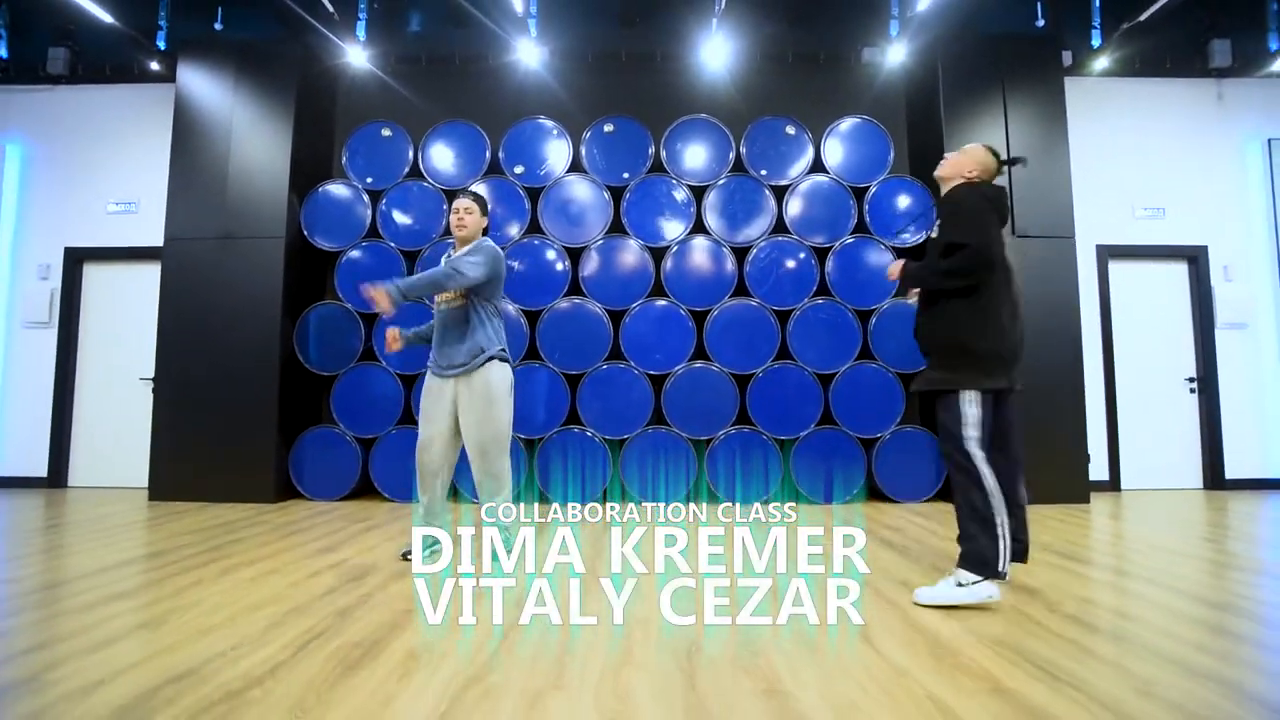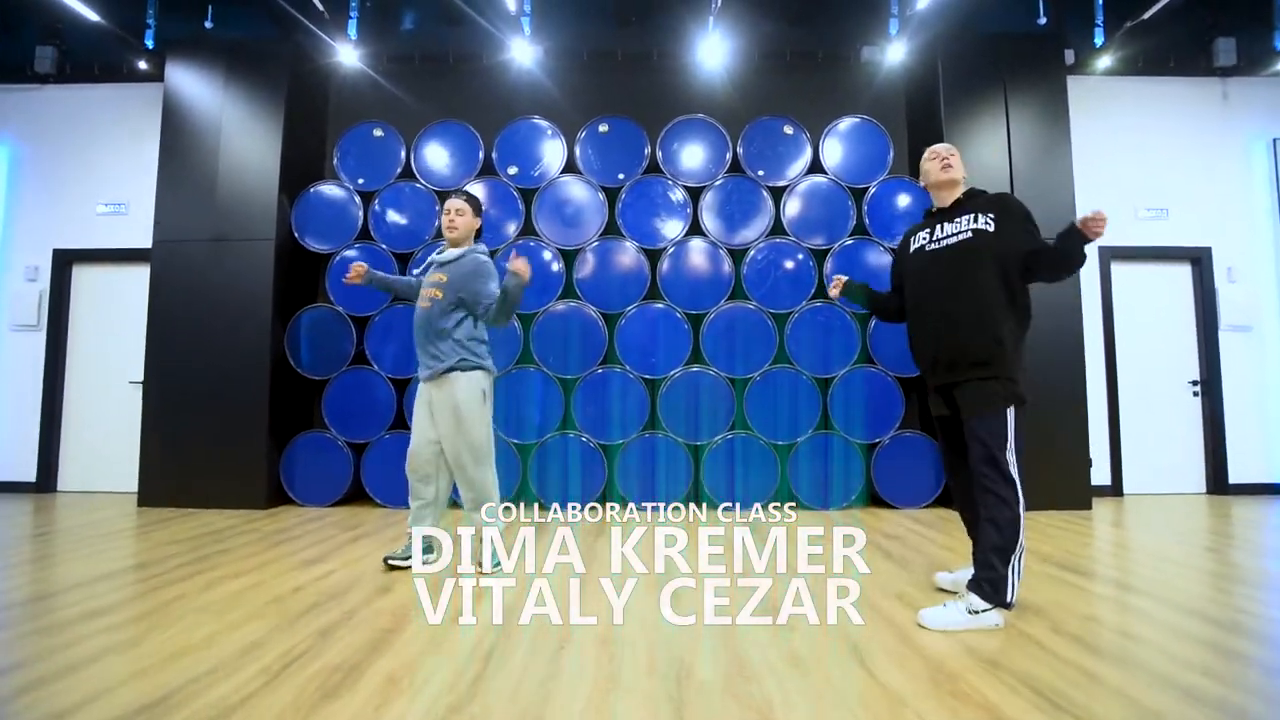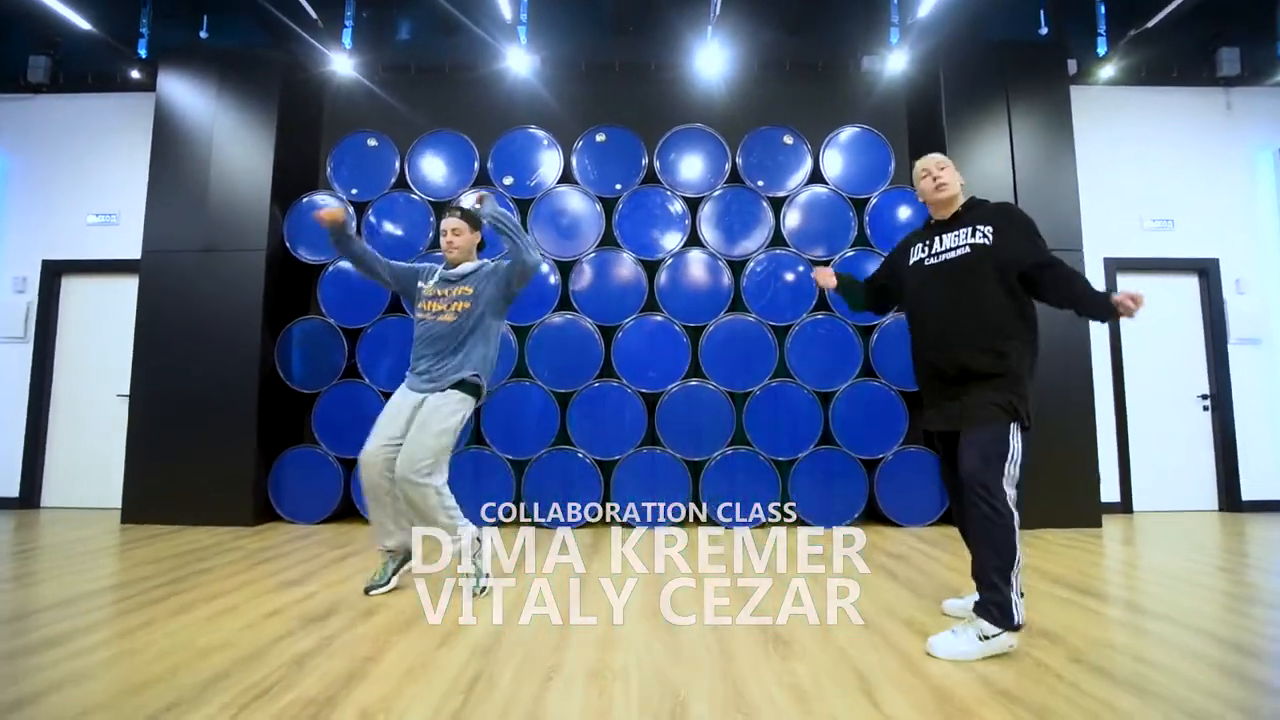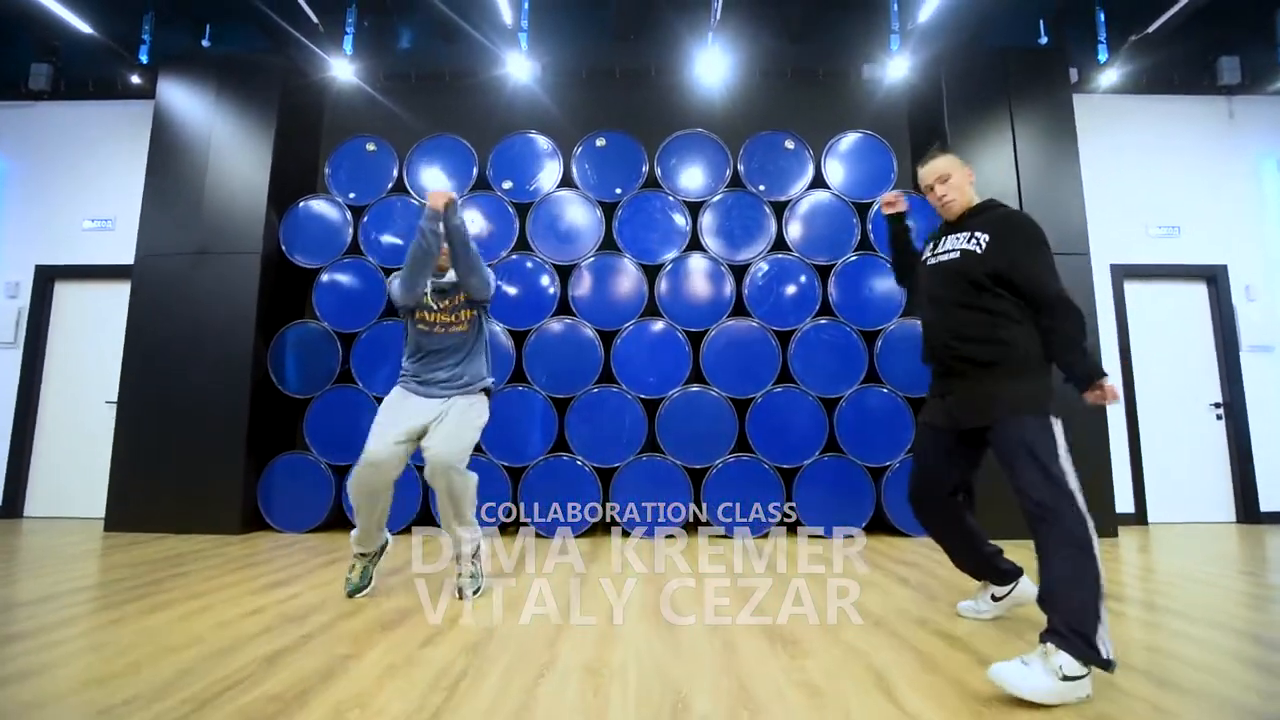
dt=0.3s
person 1, frame 1
left shoulder: (967, 203)
right shoulder: (979, 210)
left elbow: (972, 266)
left wrist: (911, 274)
right wrist: (921, 283)
left hip: (973, 353)
right hip: (983, 350)
left knee: (968, 449)
right knee: (987, 450)
left ankle: (979, 572)
right ankle: (1001, 549)
person 1, frame 2
left shoulder: (1003, 211)
right shoulder: (913, 240)
left elbow: (1045, 266)
right elbow: (898, 307)
left wrist: (1076, 238)
right wrist: (852, 291)
left hip: (990, 369)
right hip: (942, 375)
left knee: (995, 473)
right knee: (961, 473)
left ankle: (989, 596)
right ankle: (990, 566)
person 1, frame 3
left shoulder: (1003, 220)
right shoulder: (911, 247)
left elbow: (1050, 277)
right elbow: (875, 295)
left wrist: (1104, 305)
right wrist: (841, 284)
left hip: (997, 382)
right hip: (943, 390)
left knee: (986, 484)
right knee: (964, 491)
left ankle: (996, 619)
right ankle: (997, 592)
person 1, frame 4
left shoulder: (1010, 227)
right shoulder: (938, 241)
left elbow: (1051, 302)
right elbow: (912, 280)
left wrist: (1086, 373)
right wrist: (896, 225)
left hip: (1013, 382)
right hip: (951, 390)
left knee: (1046, 492)
right knee: (929, 495)
left ankle: (1071, 654)
right ankle: (1005, 581)
person 2, frame 1
left shoulder: (487, 252)
right shoulder: (446, 261)
left elbow: (454, 276)
left wrist: (394, 291)
right wrist: (407, 335)
left hip: (484, 368)
right hip: (441, 371)
left knee: (489, 454)
right knee: (431, 452)
left ankle: (500, 537)
right ankle: (430, 535)
person 2, frame 2
left shoulder: (476, 264)
right shoulder: (437, 263)
left elbow: (497, 314)
right elbow: (418, 289)
left wrist: (516, 283)
right wrist: (372, 277)
left hip: (463, 375)
right hip: (432, 376)
left knee: (471, 462)
right knee: (422, 459)
right ankle: (422, 541)
person 2, frame 3
left shoulder: (494, 278)
right shoulder: (423, 276)
left elbow: (528, 259)
right elbow: (377, 266)
left wrist: (491, 209)
right wrist: (341, 230)
left hip: (454, 391)
right hip: (412, 389)
left knee: (413, 470)
right knee: (372, 461)
left ankle: (466, 544)
right ankle: (397, 545)
person 2, frame 4
left shoulder: (477, 281)
right shoulder: (407, 283)
left elbow: (477, 281)
right elbow: (407, 290)
left wrist: (452, 215)
right wrist: (429, 217)
left hip: (464, 397)
right hip: (411, 393)
left knee: (446, 462)
right knee: (375, 461)
left ankle: (467, 551)
right ankle: (368, 546)
